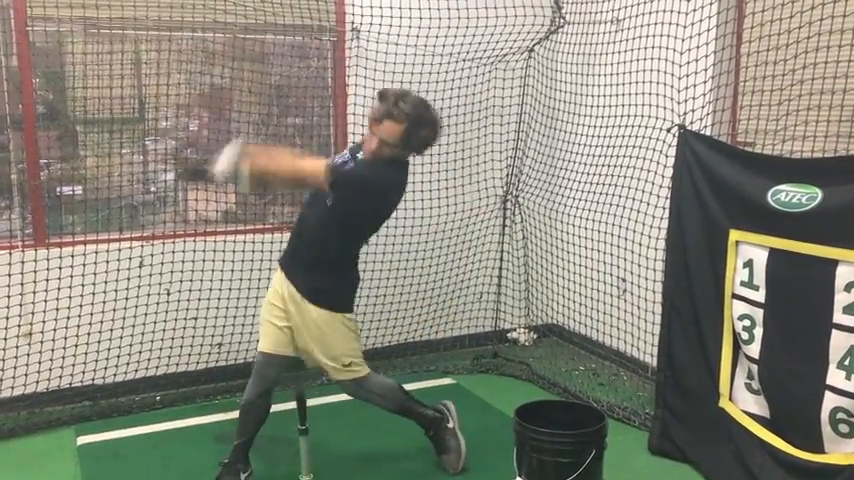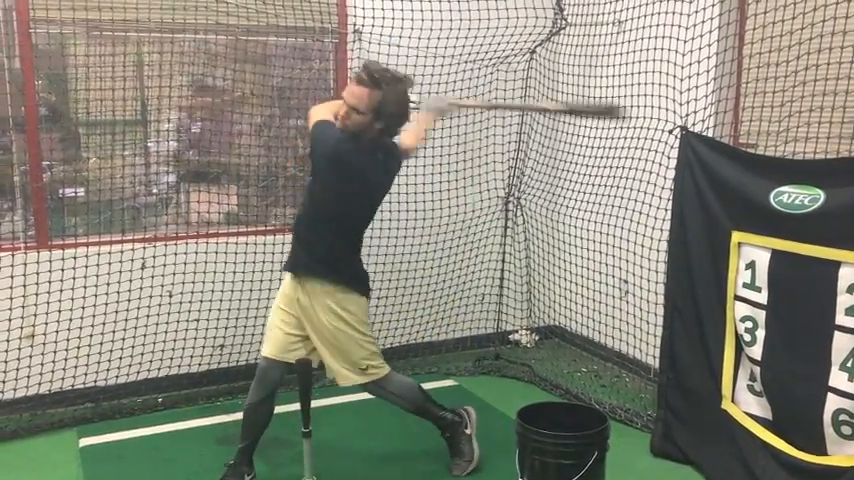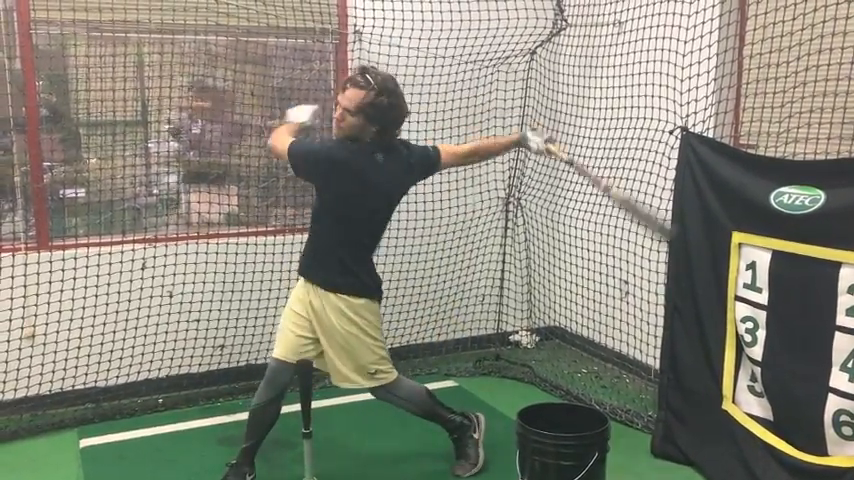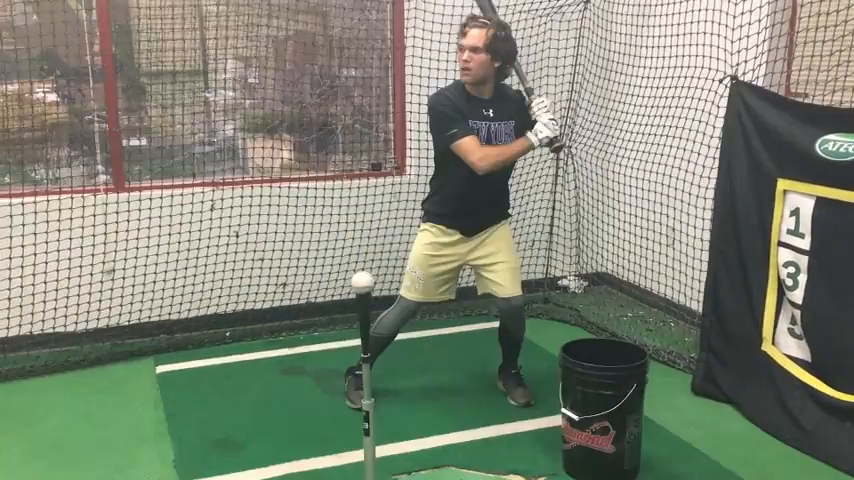
dt=0.2s
person 1, frame 1
left shoulder: (378, 179)
right shoulder: (368, 156)
left elbow: (304, 171)
left wrist: (242, 157)
left hip: (323, 296)
right hip: (291, 278)
left knee: (356, 378)
right knee: (265, 369)
left ankle: (437, 420)
person 1, frame 2
left shoulder: (340, 151)
right shoulder: (383, 151)
left elbow: (317, 115)
right elbow: (407, 143)
left wrist: (344, 112)
right wrist: (429, 113)
left hip: (332, 290)
right hip: (301, 280)
left knee: (372, 377)
right knee: (268, 374)
left ankle: (454, 423)
person 1, frame 3
left shoulder: (336, 158)
right shoulder: (403, 157)
left elbow: (278, 143)
right elbow: (464, 152)
left wrist: (295, 118)
right wrist: (520, 139)
left hip: (347, 296)
right hip: (312, 285)
left knee: (382, 382)
right knee: (278, 375)
left ankle: (463, 426)
person 1, frame 4
left shoulder: (512, 101)
right shoulder: (444, 103)
right elbow: (480, 159)
left wrist: (543, 124)
right wrist: (532, 138)
left hip: (492, 226)
right hip: (443, 228)
left knee: (511, 304)
right knee: (405, 307)
left ankle: (510, 372)
right ankle: (358, 372)
